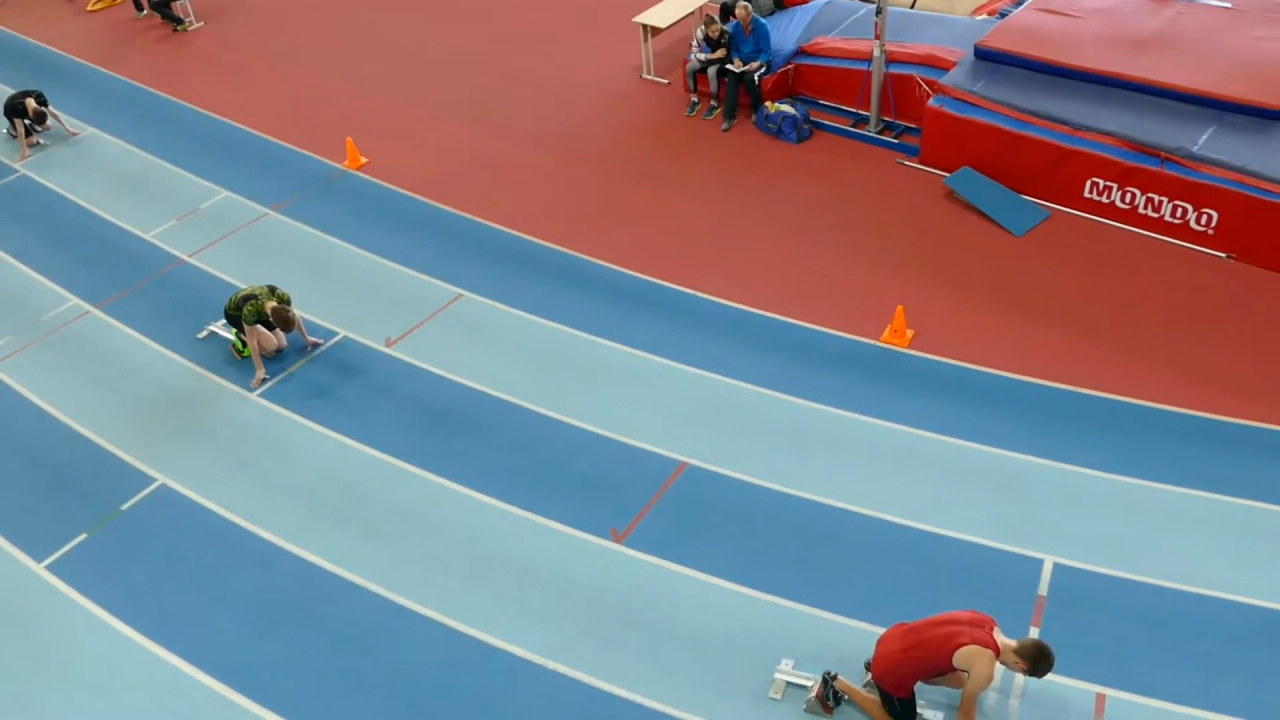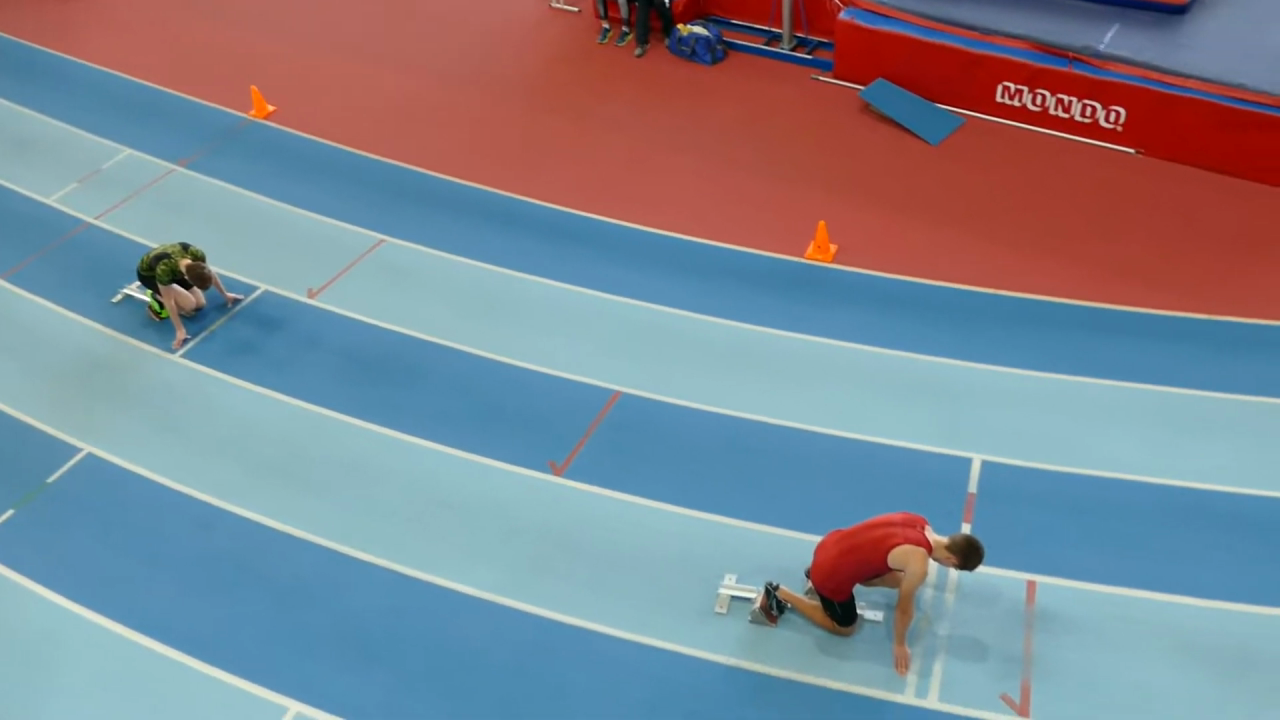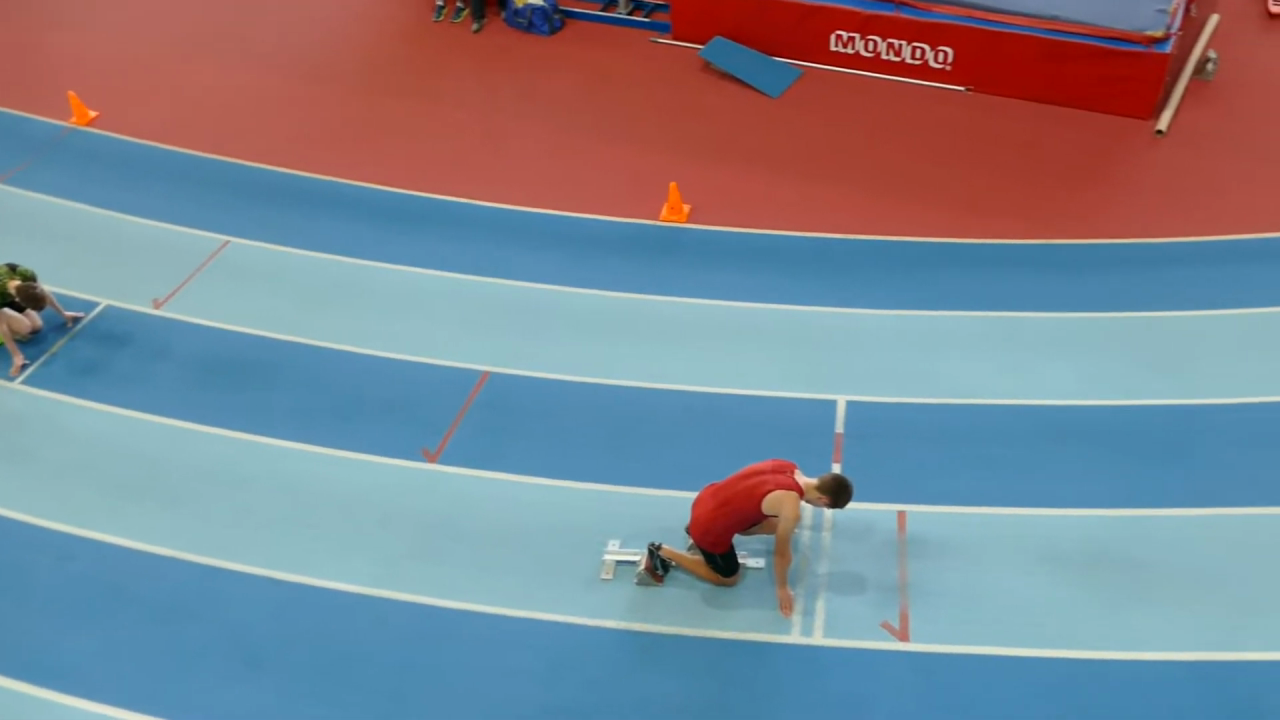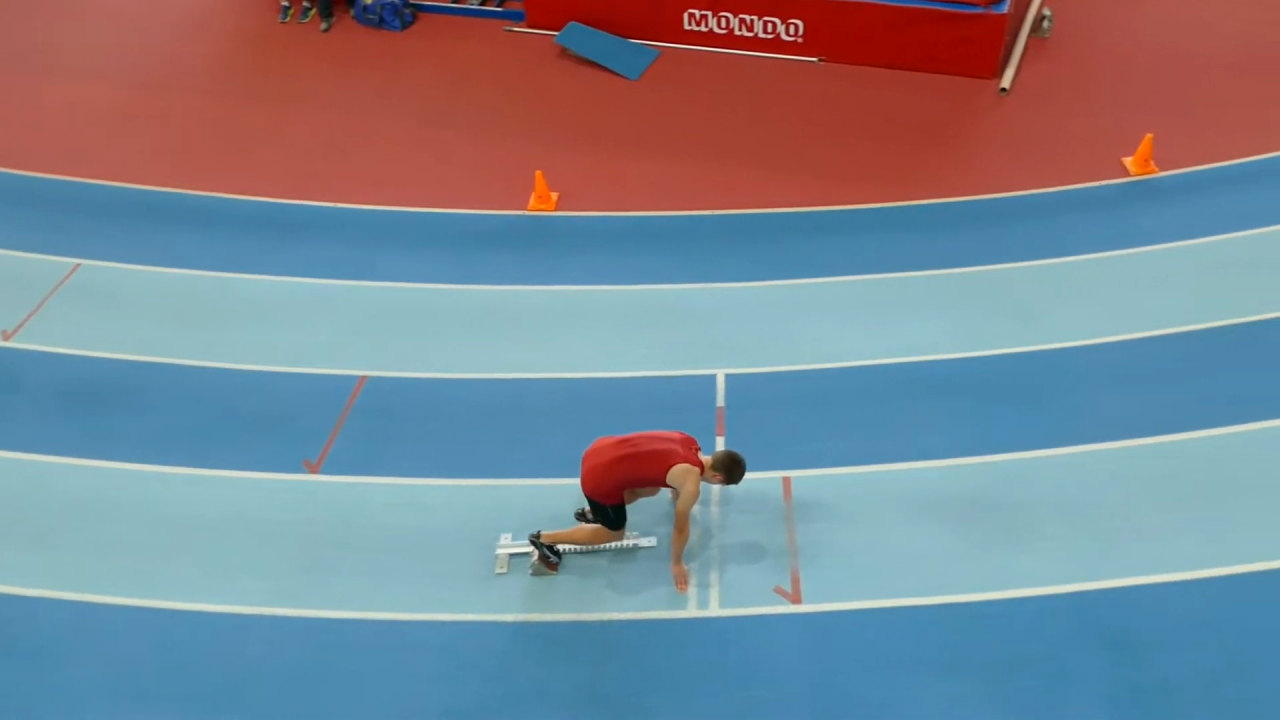
dt=1s
person 1, frame 1
left shoulder: (989, 624)
right shoulder: (985, 668)
left wrist: (969, 682)
left hip: (895, 637)
right hip: (892, 668)
left knee: (958, 680)
right ankle: (838, 685)
person 1, frame 2
left shoulder: (921, 524)
right shoulder: (918, 565)
right elbow: (904, 609)
left wrist: (906, 582)
right wrist: (900, 645)
left hip: (832, 544)
right hip: (830, 573)
left knee: (896, 579)
right knee: (845, 628)
right ankle: (780, 594)
person 1, frame 3
left shoulder: (791, 468)
right shoulder: (791, 508)
right elbow: (781, 553)
left wrist: (784, 527)
right wrist: (782, 588)
left hip: (707, 498)
right hip: (709, 527)
left knee: (772, 525)
right knee: (729, 578)
right ankle: (662, 553)
person 1, frame 4
left shoulder: (690, 445)
right shoulder: (691, 483)
right elbow: (680, 527)
left wrist: (678, 498)
right wrist: (676, 563)
left hip: (600, 449)
right hip: (600, 477)
right knee: (614, 533)
left ankle: (590, 513)
right ankle: (544, 539)
